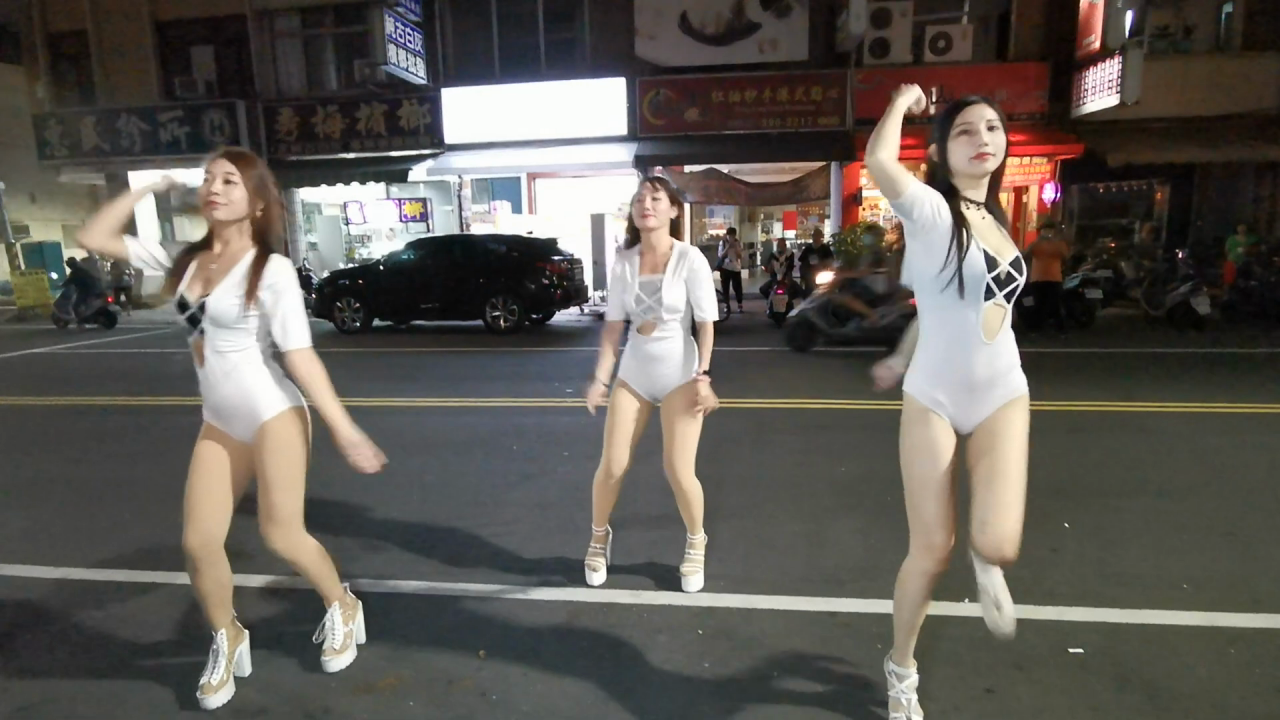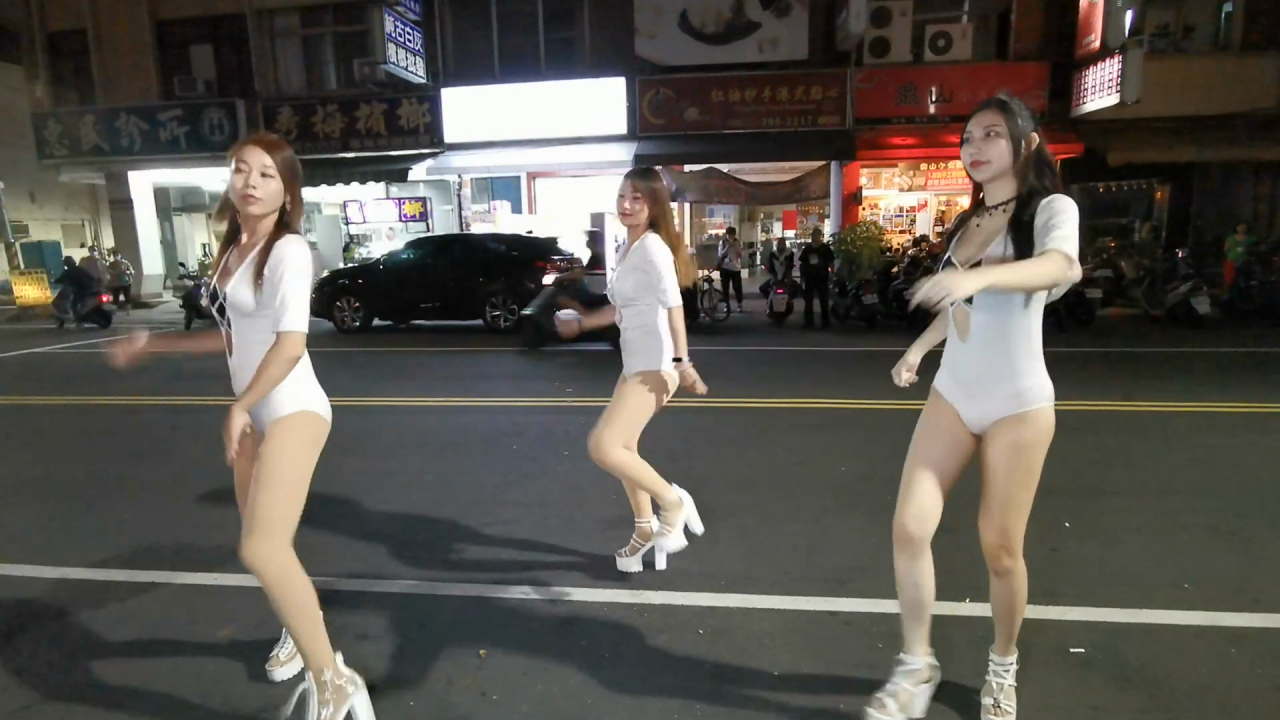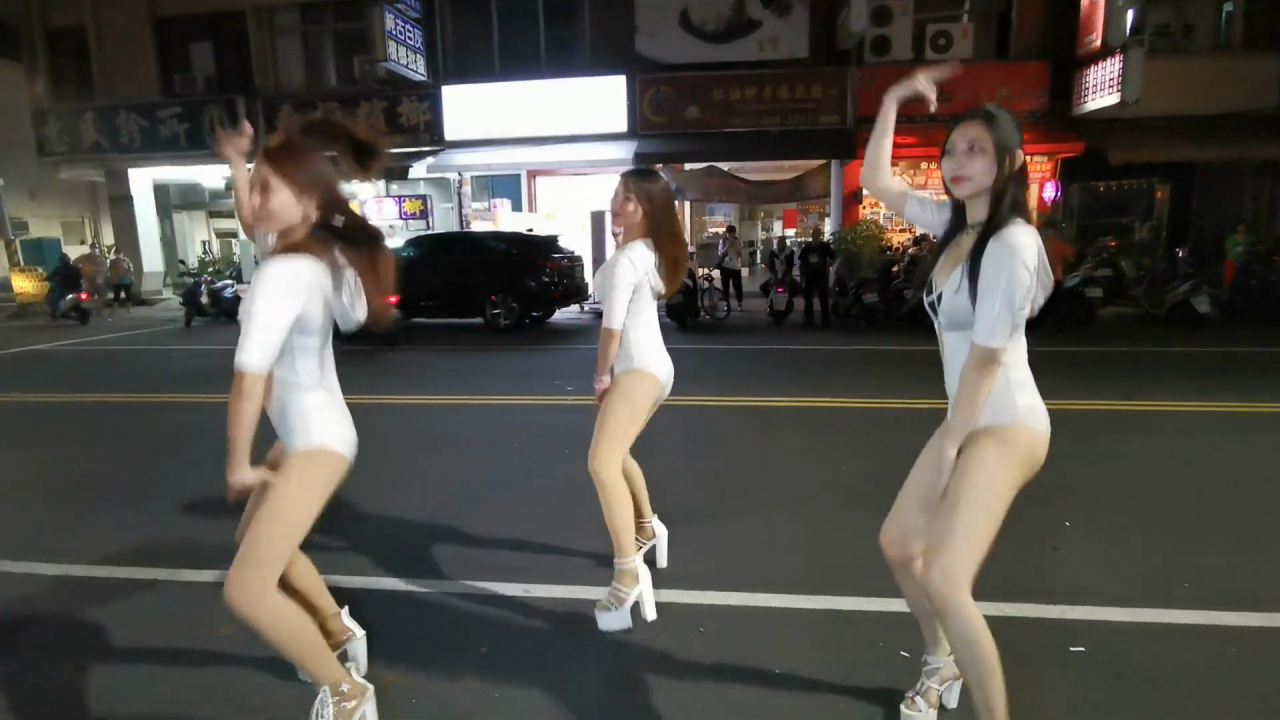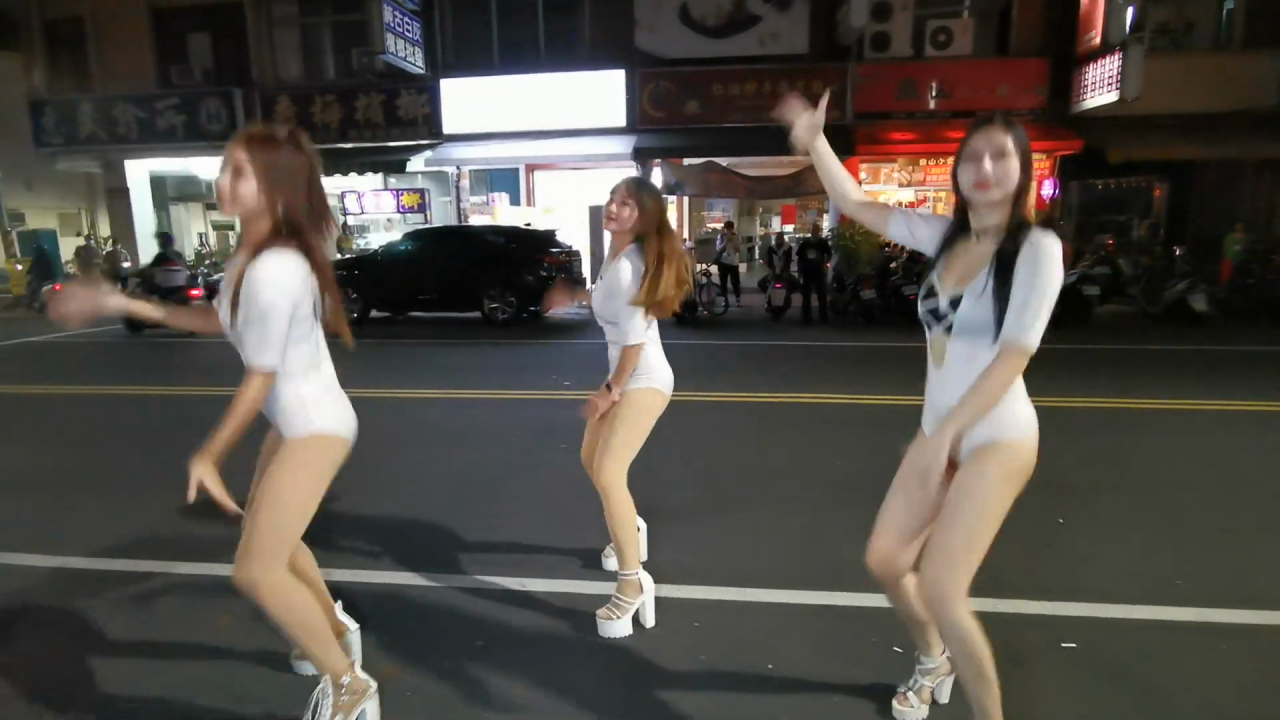
dt=0.7s
person 1, frame 1
left shoulder: (999, 222)
right shoulder: (928, 209)
right elbow: (879, 161)
left wrist: (902, 356)
right wrist: (903, 101)
left hip: (1002, 399)
right hip: (932, 401)
left knee: (998, 545)
right knee: (931, 550)
left ankle: (986, 568)
person 1, frame 2
left shoulder: (1054, 209)
right shoulder: (966, 222)
left elbow: (1061, 267)
left wrist: (977, 279)
right wrist: (915, 351)
left hip: (1018, 406)
right hip: (952, 397)
left knee: (1000, 548)
right knee: (910, 526)
left ankle: (1003, 666)
right ankle: (915, 660)
person 1, frame 3
left shoulder: (1012, 241)
right shoulder: (954, 222)
left elbow: (988, 355)
right elbow: (877, 184)
left wrist: (950, 443)
right wrist: (893, 100)
left hip: (1007, 426)
right hip: (967, 420)
left knee: (945, 581)
right knee: (898, 543)
right ankle: (941, 665)
person 1, frame 4
left shoulder: (1036, 248)
right shoulder: (942, 235)
left elbow: (1013, 359)
right elbow: (855, 205)
left wrist: (950, 432)
right wrist: (812, 139)
left hip: (997, 436)
right hip: (936, 430)
left knee: (942, 592)
right knee: (885, 561)
right ankle: (933, 663)
person 2, frame 1
left shoulder: (272, 271)
right shoulder: (187, 262)
left elbow: (300, 357)
right elbow: (93, 237)
left wrist: (342, 428)
right wrist: (143, 190)
left hip: (273, 416)
right hip: (219, 423)
left knee: (284, 537)
right knee: (198, 542)
left ankle: (343, 608)
right ankle: (227, 641)
person 2, frame 2
left shoulder: (288, 249)
right shoulder: (234, 252)
left elbow: (289, 342)
left wrist: (239, 410)
right wrist: (156, 344)
left hip: (294, 410)
right hip: (261, 411)
left knee: (262, 550)
right knee: (259, 542)
right ankle: (300, 627)
person 2, frame 3
left shoulder: (280, 275)
right shoulder: (325, 251)
left elbow: (249, 381)
right elbow: (259, 222)
left wrist: (237, 467)
right wrist: (238, 166)
left hip: (316, 441)
right hip: (312, 431)
left knee: (245, 587)
right knee: (257, 540)
right ankle: (340, 633)
person 2, frame 4
left shoulder: (274, 270)
right shoulder: (253, 257)
left elbow: (261, 377)
right elbow: (214, 322)
left wrist: (208, 455)
right wrist: (120, 303)
left hip: (316, 425)
right hip: (295, 420)
left knee: (254, 569)
right knee: (264, 534)
right ankle: (333, 625)
person 3, frame 1
left shoulder: (691, 259)
right shoulder: (622, 262)
left elbow: (707, 321)
right elbow: (614, 324)
left wrist: (703, 376)
right wrist: (600, 377)
left hip: (681, 374)
right hip: (634, 373)
left knee: (679, 471)
right knee: (612, 466)
left ankle: (695, 544)
right ankle: (599, 537)
person 3, frame 2
left shoulder: (651, 247)
right shoulder: (631, 248)
left elbow: (672, 304)
left wrist: (681, 360)
right wrist: (582, 322)
left hip: (654, 368)
right hip: (638, 366)
left knee: (603, 448)
right knee: (620, 448)
left ankle: (671, 498)
right ankle: (647, 528)
person 3, frame 3
left shoulder: (625, 258)
right shoulder: (653, 251)
left elbow: (612, 325)
left wrist: (600, 375)
left hip: (637, 368)
right hip: (653, 366)
left knee: (602, 464)
right knee: (618, 455)
left ankle: (629, 576)
right ankle: (648, 530)
person 3, frame 4
left shoulder: (626, 267)
right shoulder: (622, 255)
left elbow: (633, 342)
left wrist: (608, 391)
right wrist: (576, 295)
left hip: (647, 381)
right hip: (624, 378)
left knee: (611, 472)
right knee: (592, 457)
left ankle: (633, 584)
right ankle: (630, 527)
